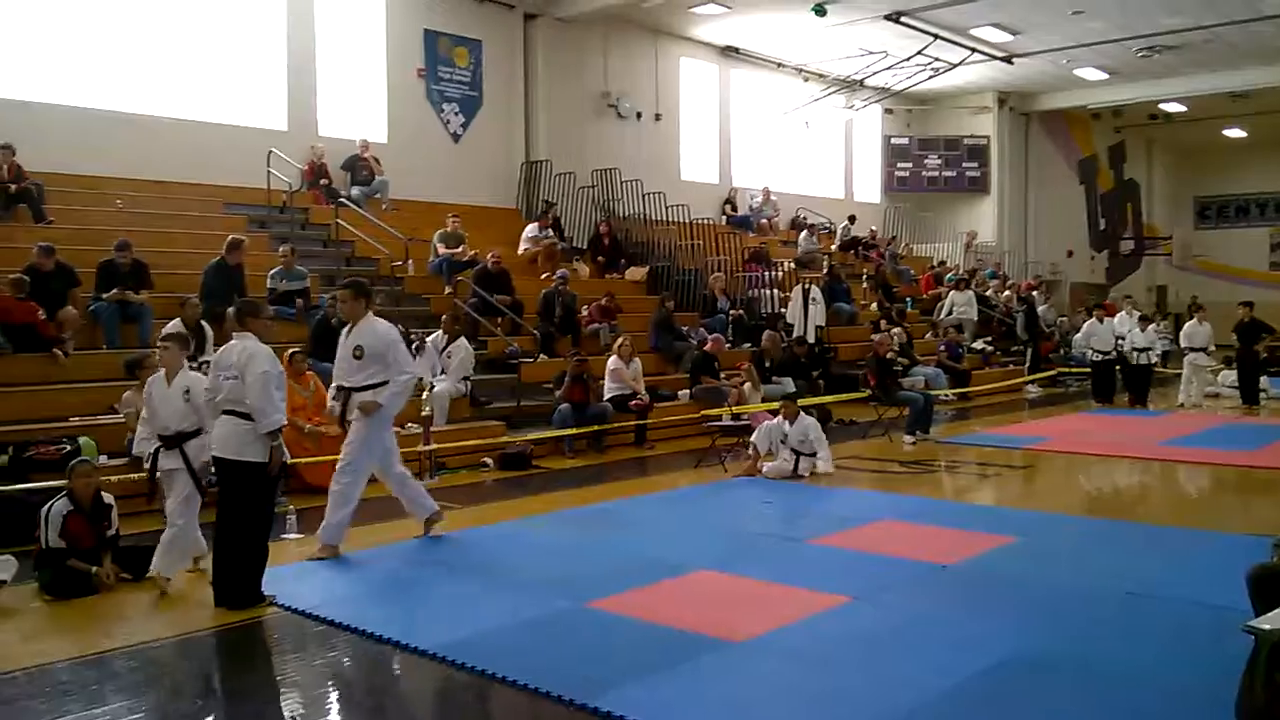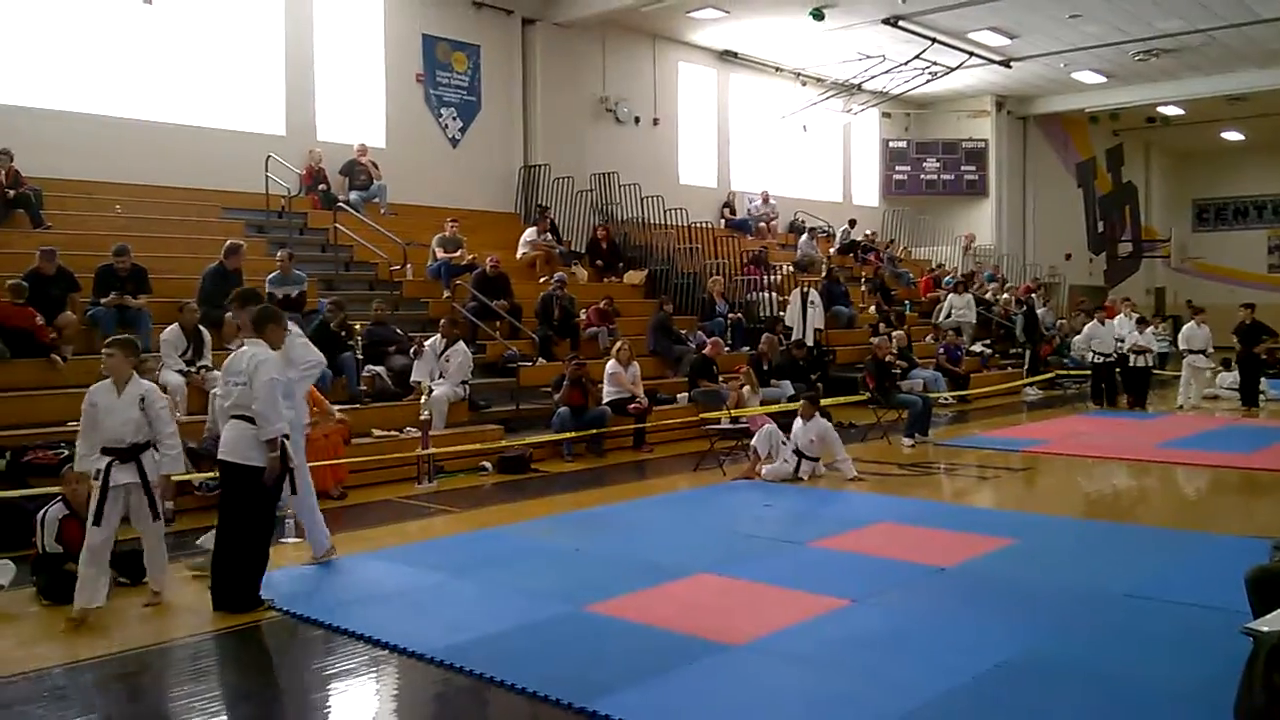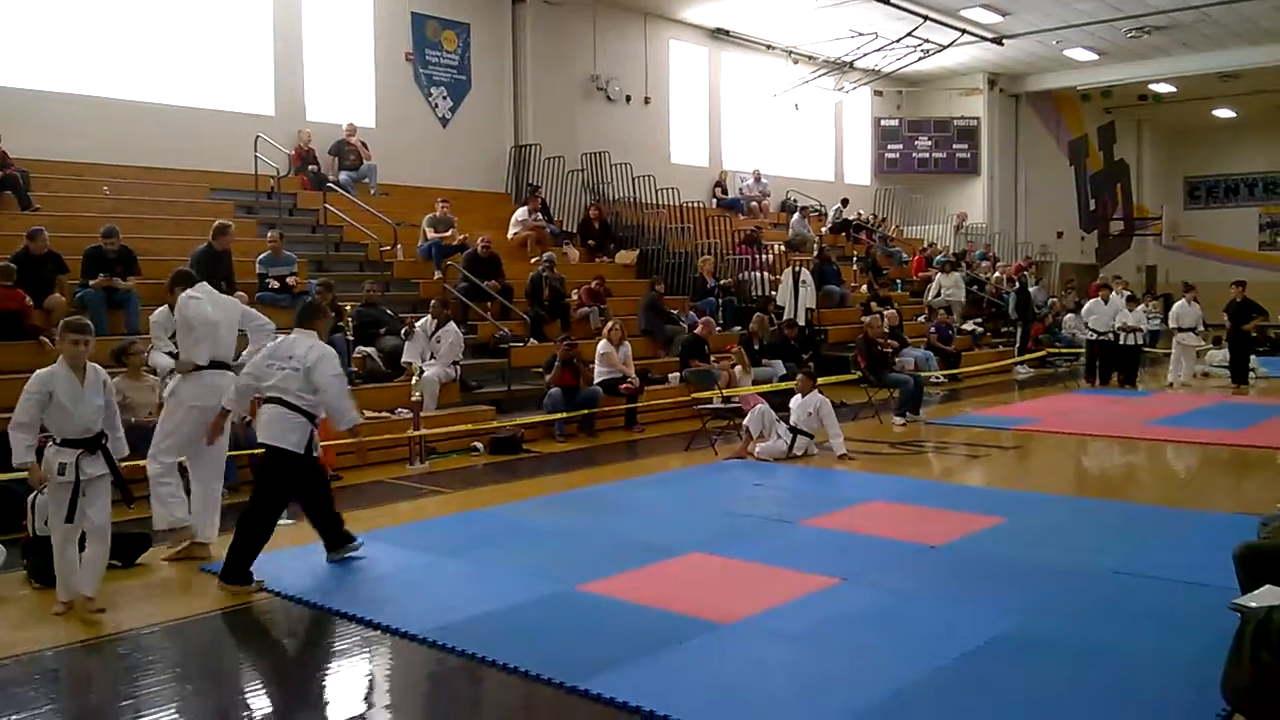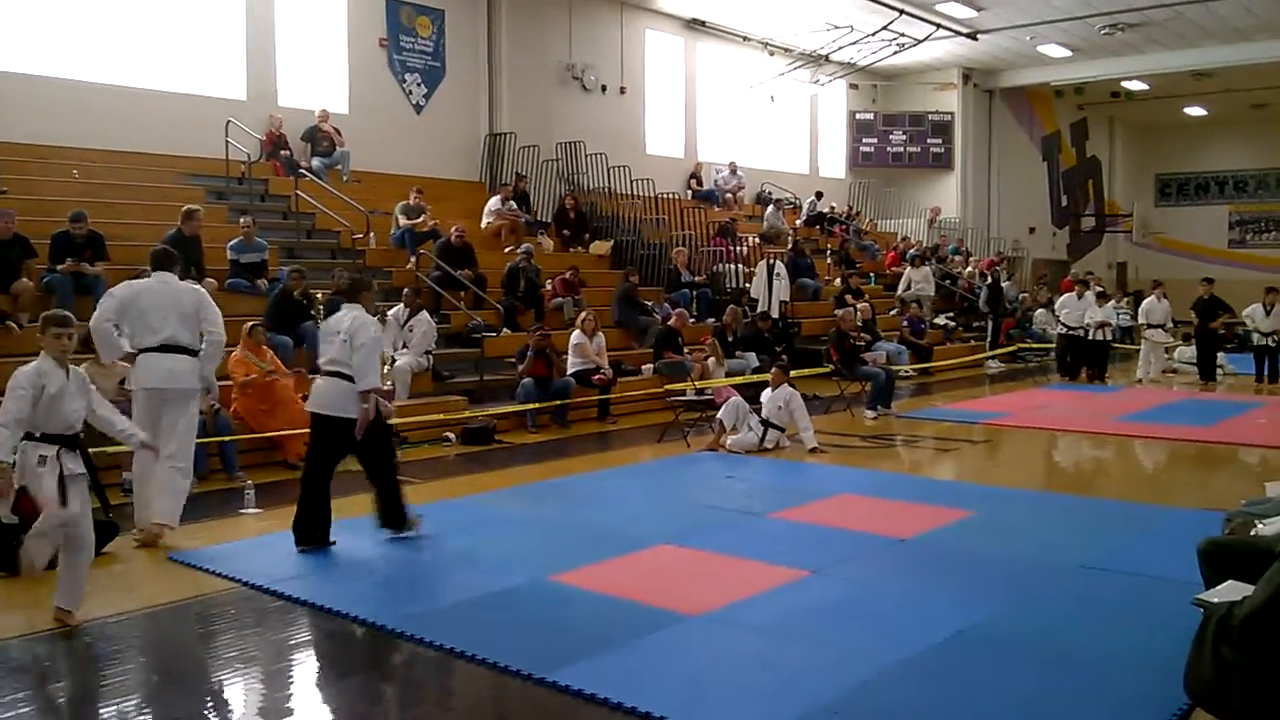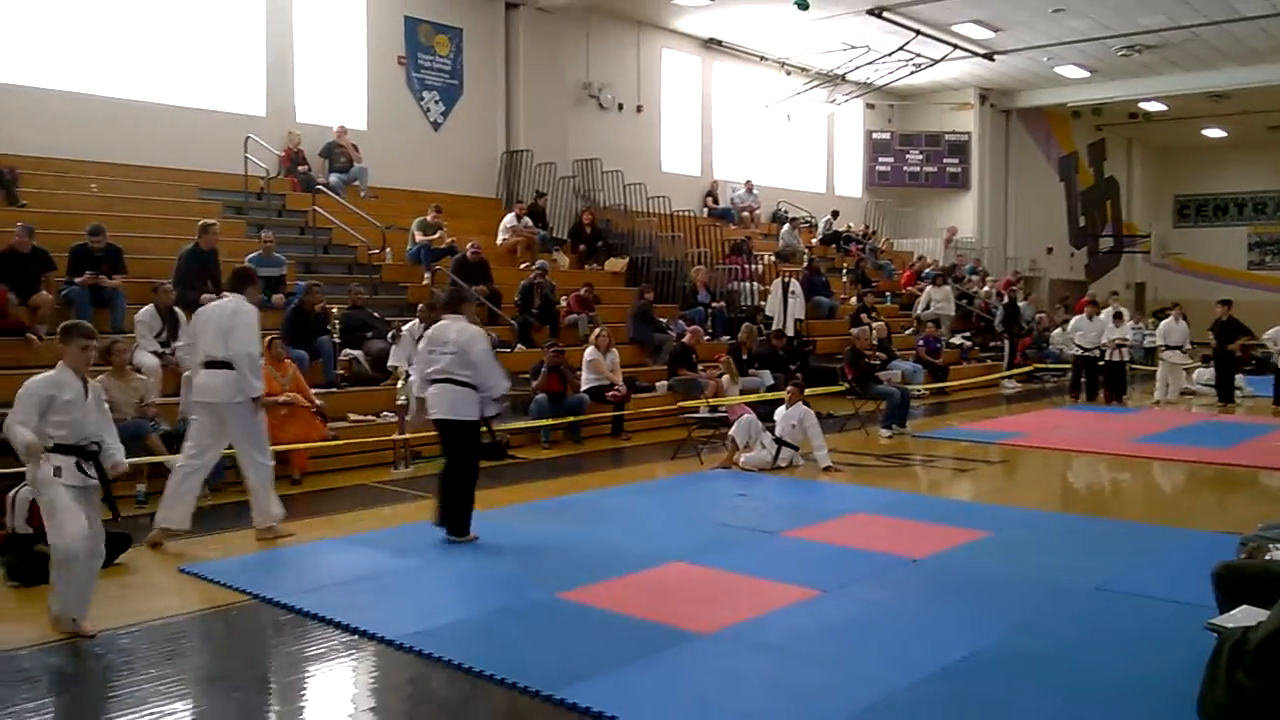
dt=0.5s
person 1, frame 1
left shoulder: (197, 383)
right shoulder: (153, 383)
left elbow: (211, 423)
right elbow: (146, 421)
left wrist: (206, 460)
right wrist: (146, 454)
left hip: (189, 454)
right hip: (163, 453)
left knee: (178, 514)
right knee: (180, 514)
left ankle: (163, 574)
right ankle: (198, 552)
person 1, frame 2
left shoulder: (148, 392)
right shoulder: (96, 393)
left elbow: (167, 434)
right elbow: (87, 435)
left wrist: (166, 474)
right wrist: (87, 471)
left hip: (141, 469)
right hip: (107, 470)
left knee: (151, 533)
right knee: (96, 540)
left ankle: (157, 586)
right ankle: (85, 604)
person 1, frame 3
left shoulder: (100, 376)
right shoulder: (44, 380)
left elbow: (112, 419)
right elbow: (21, 426)
left wrist: (117, 455)
right wrist: (30, 464)
left hip: (98, 459)
right hip: (63, 461)
left knee: (99, 527)
right knee: (65, 531)
left ankle: (87, 594)
right ankle: (67, 594)
person 1, frame 4
left shoulder: (78, 378)
right shoulder: (28, 375)
left elbow: (104, 413)
left wrist: (138, 438)
left hip: (70, 458)
right hip: (39, 456)
left knee: (81, 535)
right knee: (63, 515)
left ankle: (65, 606)
right ankle: (33, 549)
person 1, frame 5
left shoulder: (95, 391)
right shoulder: (43, 384)
left elbow: (106, 432)
left wrist: (115, 460)
right wrist: (28, 442)
left hip: (87, 472)
right hip: (54, 470)
left knee: (93, 548)
right knee: (72, 540)
left ankle: (74, 615)
right ankle: (61, 611)
person 2, frame 1
left shoulder: (383, 332)
right shoulder: (347, 332)
left elbow: (408, 373)
right elbow: (341, 373)
left wrist: (379, 402)
right wrist: (334, 402)
left hip: (373, 409)
right hip: (354, 408)
left knee: (347, 471)
right knee: (389, 468)
left ankle: (330, 541)
right ankle: (428, 511)
person 2, frame 2
left shoulder: (283, 331)
right shoulder: (255, 335)
left elbow: (315, 361)
left wrist: (289, 394)
left hip: (281, 417)
right hip: (258, 418)
left knee: (294, 486)
right knee: (241, 485)
left ankle: (322, 546)
right ankle: (219, 553)
person 2, frame 3
left shoulder: (190, 298)
right shoulder: (230, 302)
left elbow: (209, 322)
right elbow: (265, 329)
left wrist: (195, 360)
right wrist: (242, 362)
left hip: (197, 384)
right hip: (224, 384)
left knee: (162, 456)
right knee: (209, 467)
left ankle: (178, 525)
right ankle: (200, 541)
person 2, frame 4
left shoulder: (131, 290)
right shoulder: (194, 293)
left elbow: (99, 322)
right elbow: (216, 337)
left wrist: (122, 353)
right wrist: (204, 372)
left hip: (148, 370)
right hip: (184, 372)
left knee: (145, 449)
right knee: (177, 452)
left ankle: (146, 522)
right ankle: (159, 522)
person 2, frame 5
left shoulder: (206, 310)
right shoulder: (245, 310)
left elbow: (190, 353)
right elbow: (246, 354)
right wrist: (257, 389)
left hip: (204, 386)
right hip: (235, 387)
left knee: (194, 456)
right knee: (256, 456)
left ankle: (165, 524)
right ankle: (268, 522)
person 3, frame 1
left shoulder: (222, 354)
right shoulder: (259, 353)
left elbow: (211, 399)
right elbow: (263, 403)
right wrist: (276, 443)
left hip: (226, 443)
right hip: (253, 443)
left knee: (229, 519)
right knee: (253, 521)
left ankle: (225, 591)
right ankle: (244, 594)
person 3, frame 2
left shoulder: (234, 358)
right shoulder: (268, 360)
left elbow: (223, 405)
right elbow: (268, 410)
right wrist: (274, 453)
left hip: (232, 447)
right hip: (257, 449)
left knee: (231, 523)
right knee: (255, 527)
left ankle: (224, 595)
right ankle: (242, 598)
person 3, frame 3
left shoulder: (276, 346)
right shoulder: (321, 353)
left elbow: (246, 381)
right elbow: (335, 396)
left wrist: (220, 418)
right wrist: (355, 433)
left hip: (271, 421)
right hip: (292, 429)
left knee: (314, 486)
right knee: (266, 503)
left ankle: (338, 543)
right ankle: (234, 573)
person 3, frame 4
left shoulder: (330, 323)
right shoulder: (366, 323)
right elbow: (366, 366)
left wrist: (376, 401)
right wrist: (368, 405)
left hip: (322, 397)
right hip: (350, 399)
left knee: (319, 467)
right knee: (382, 460)
left ankle: (309, 535)
right ankle: (396, 521)
person 3, frame 5
left shoulder: (431, 333)
right shoulder: (471, 333)
left elbow: (420, 370)
right elbow: (487, 371)
left wrist: (419, 403)
right wrist: (498, 400)
left hip: (437, 398)
right hip: (462, 401)
left knee: (456, 461)
right knee: (463, 466)
left ankle: (447, 515)
right ankle: (457, 529)
